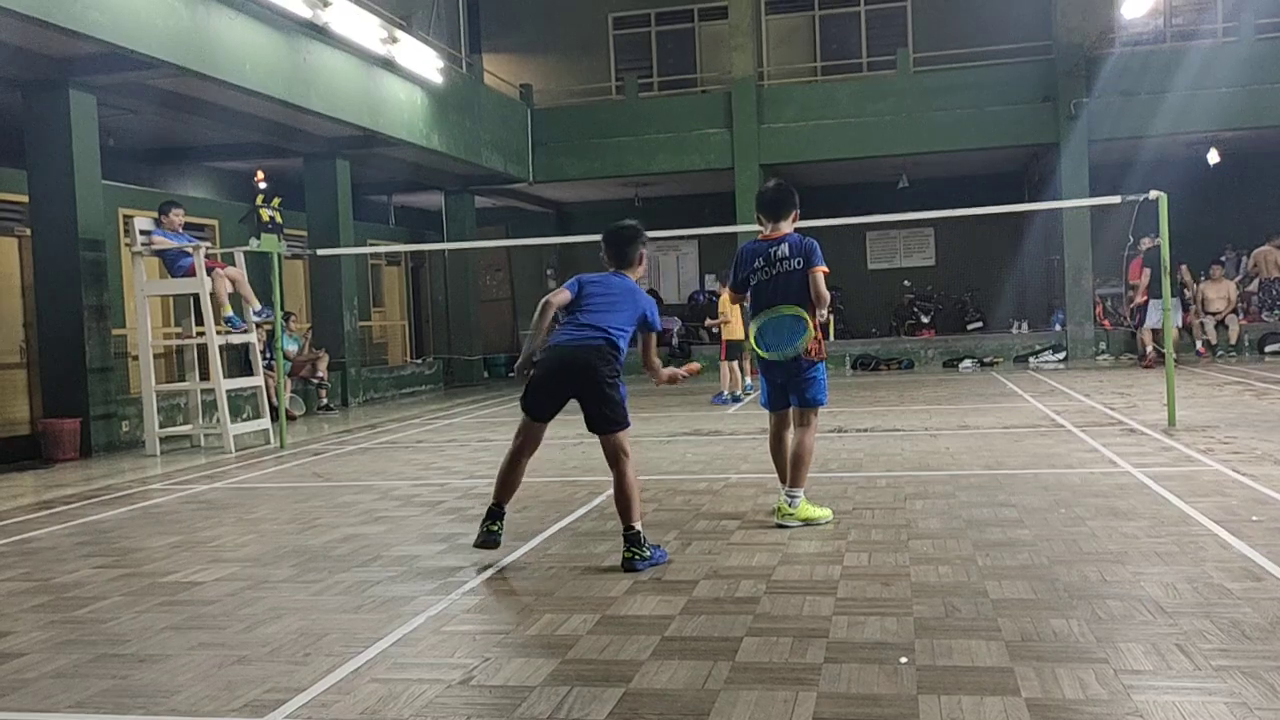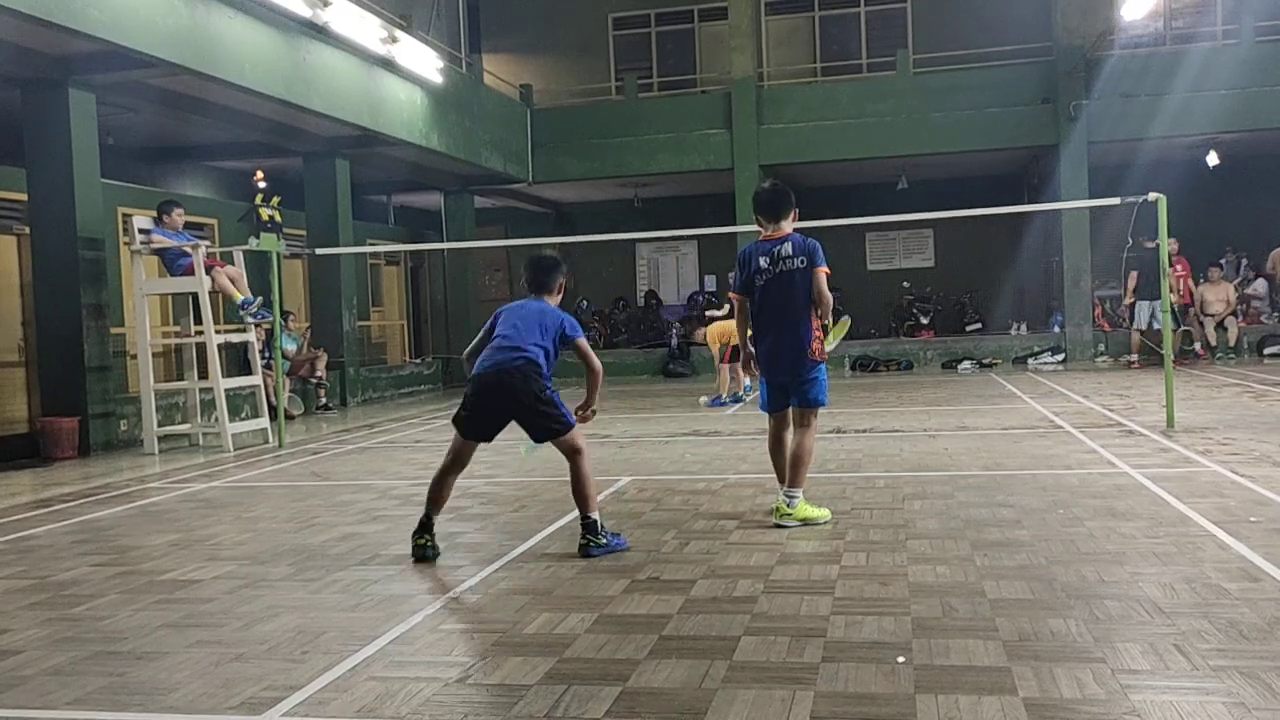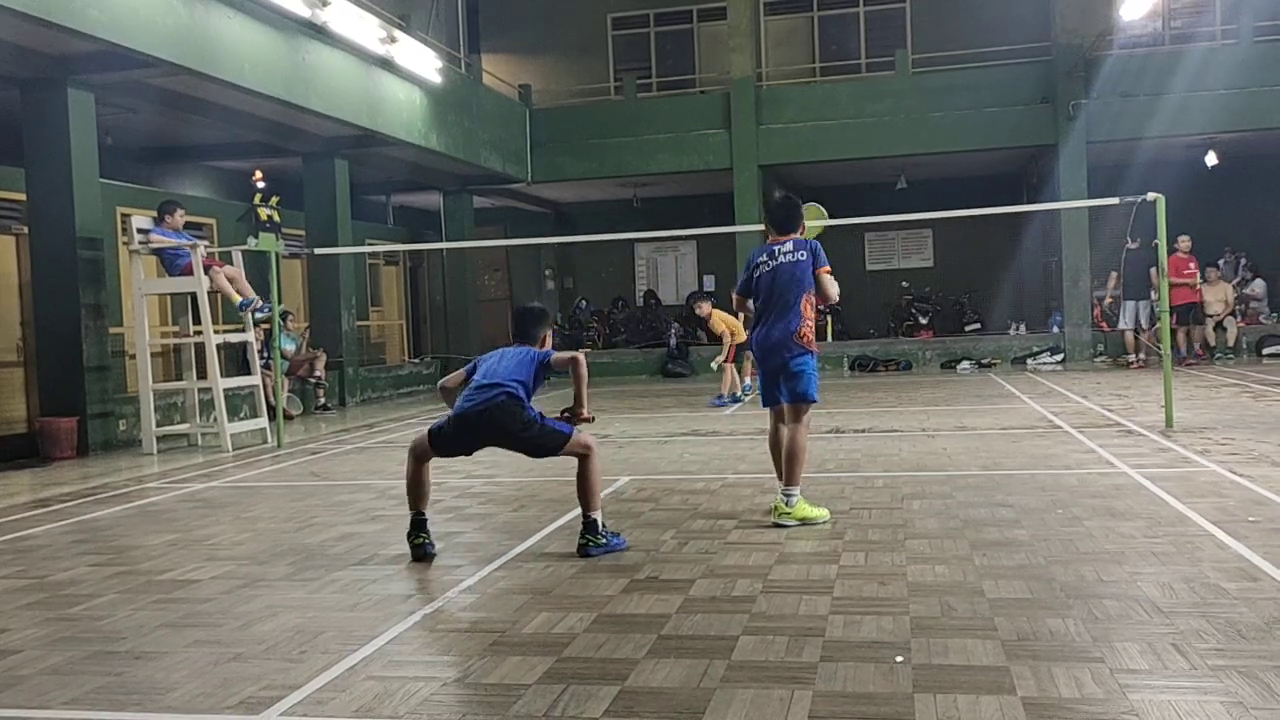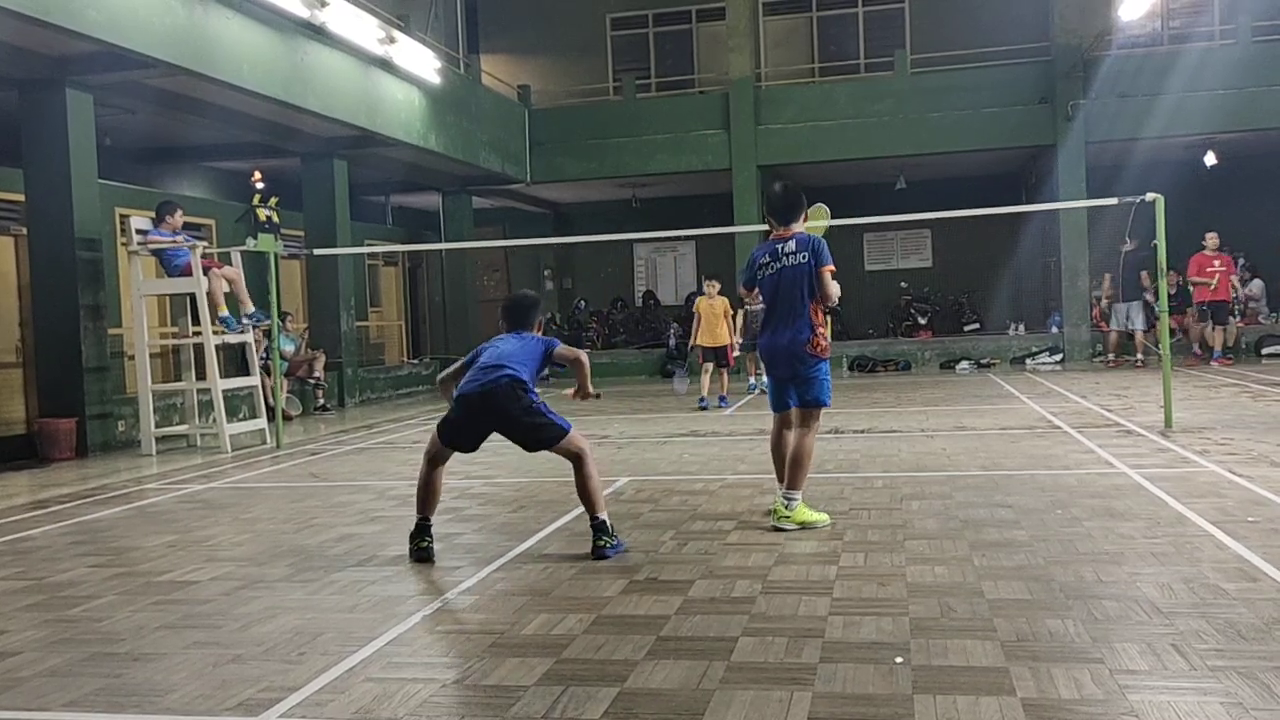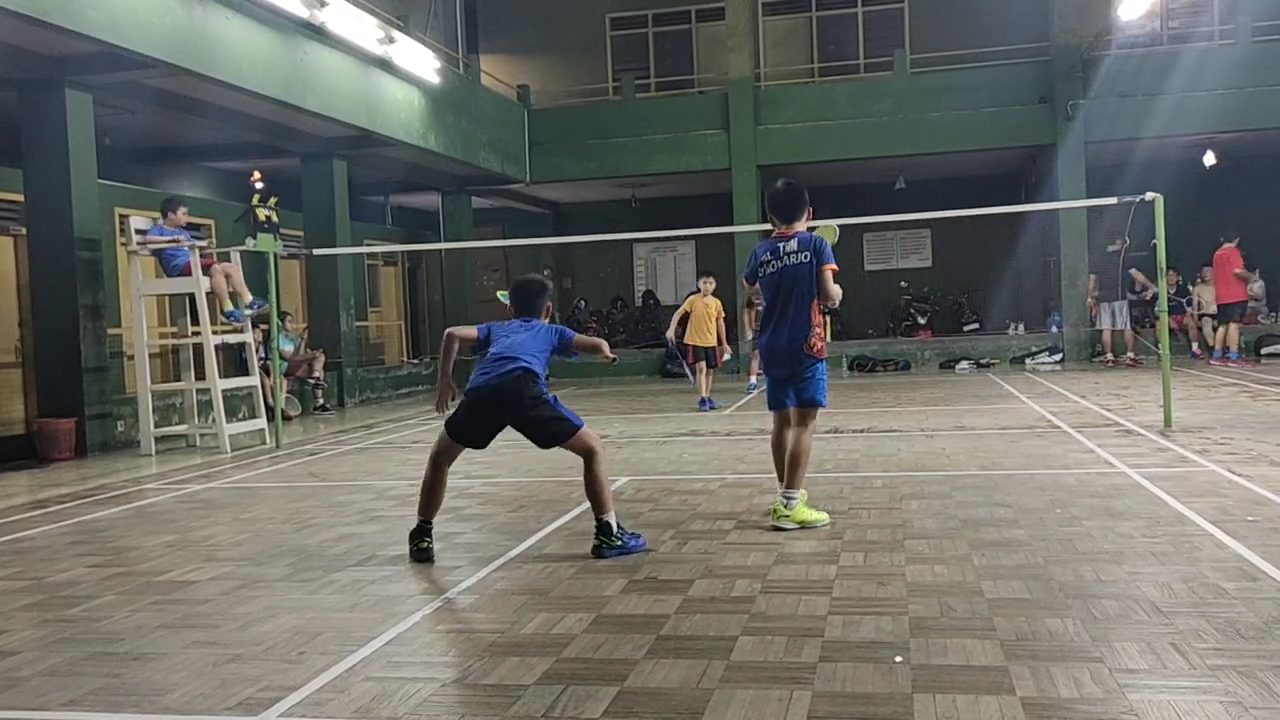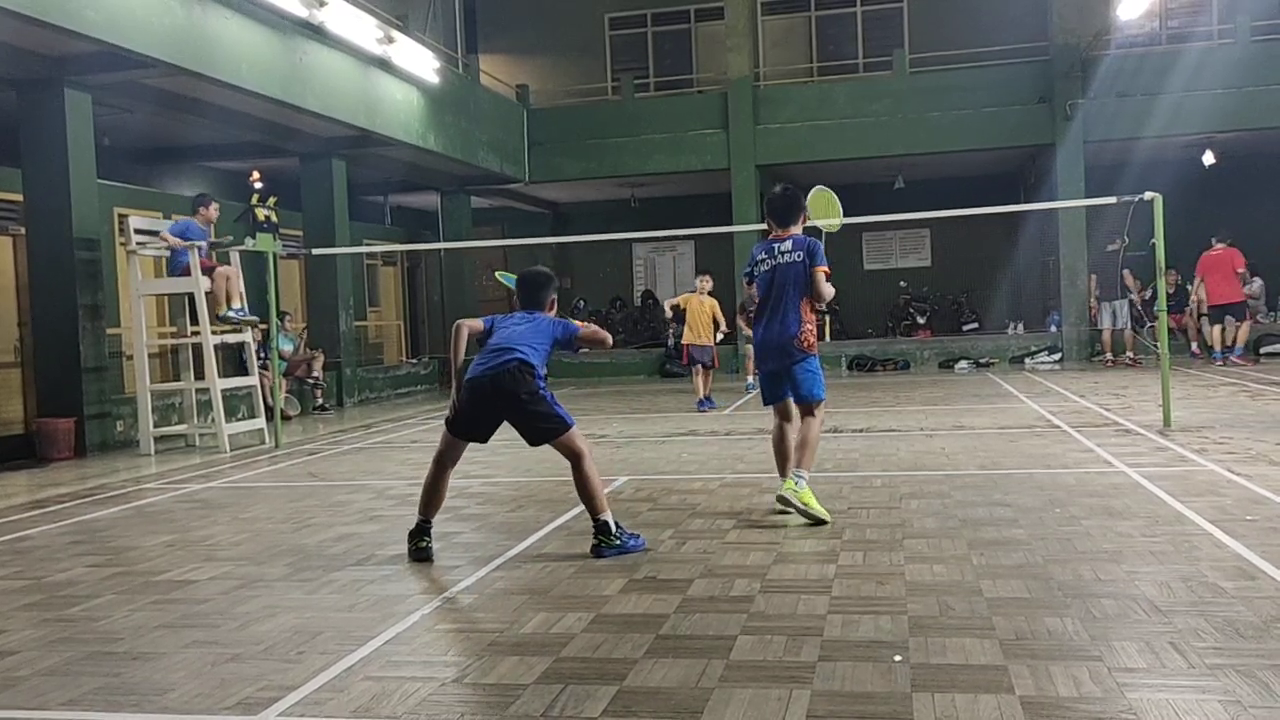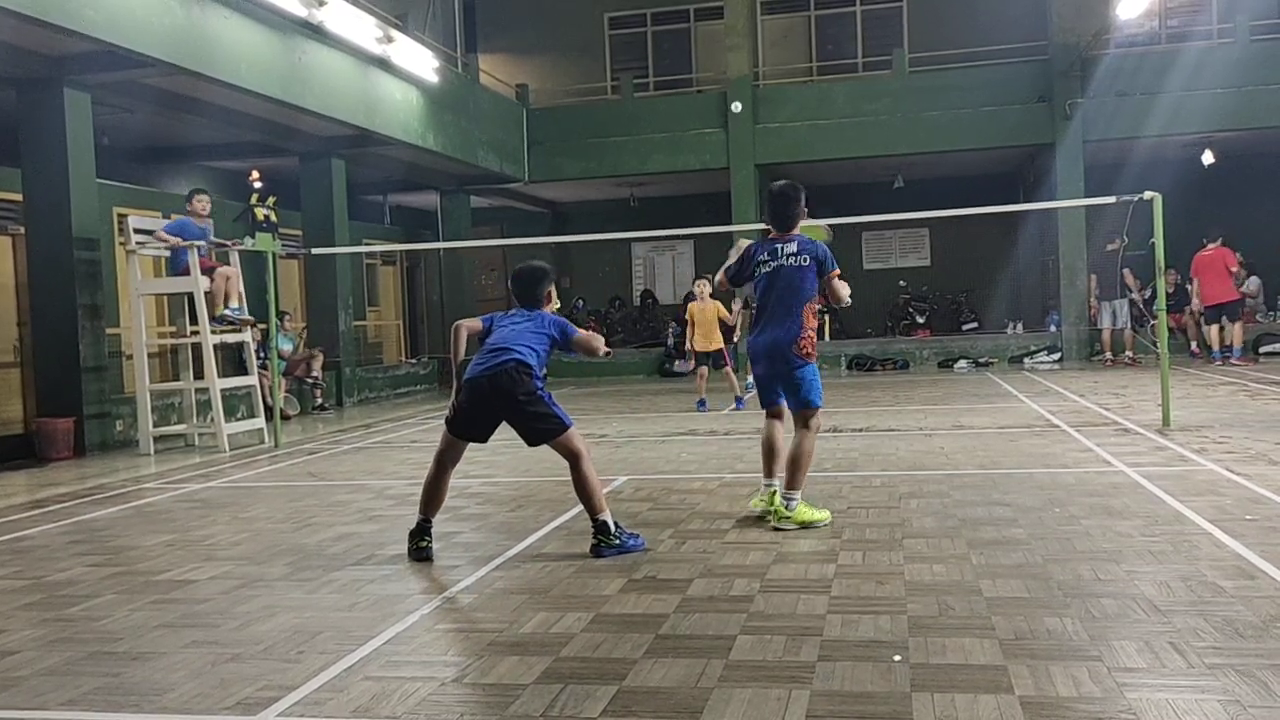
dt=0.7s
person 1, frame 1
left shoulder: (747, 253)
right shoulder: (806, 246)
left elbow: (734, 298)
right elbow: (820, 295)
right wrist: (823, 310)
right hip: (803, 347)
left knee: (779, 422)
right knee: (805, 422)
left ankle: (788, 496)
right ankle: (793, 503)
person 1, frame 2
left shoulder: (748, 255)
right shoulder: (808, 247)
left elbow: (741, 309)
right elbow: (822, 295)
left wrist: (746, 347)
right wrist: (826, 317)
left hip: (768, 353)
right hip: (804, 348)
left knee: (778, 423)
right knee: (804, 424)
left ankle: (785, 496)
right ankle: (792, 504)
person 1, frame 3
left shoulder: (756, 257)
right shoulder: (811, 248)
left elbow: (739, 304)
right elbow: (828, 295)
right wrist: (834, 287)
left hip: (763, 344)
right hip: (796, 341)
left knee: (778, 418)
right knee: (798, 418)
left ankle: (785, 495)
right ankle: (790, 503)
person 1, frame 4
left shoulder: (760, 253)
right shoulder: (814, 244)
left elbow: (747, 292)
right elbow: (828, 296)
right wrist: (836, 291)
left hip: (773, 347)
right hip: (807, 345)
left knee: (783, 421)
right knee: (806, 424)
left ankle: (785, 493)
right ankle: (790, 507)
person 1, frame 5
left shoulder: (762, 250)
right shoulder: (816, 244)
left elbow: (750, 287)
right elbow: (827, 295)
right wrist: (838, 293)
left hip: (771, 347)
right hip: (805, 345)
left knee: (782, 420)
right knee: (804, 422)
left ankle: (786, 491)
right ankle: (789, 505)
person 1, frame 6
left shoulder: (759, 252)
right shoulder: (810, 246)
left elbow: (751, 294)
right elbow: (820, 295)
right wrist: (830, 292)
left hip: (765, 344)
right hip: (797, 341)
left knee: (783, 415)
right knee: (812, 412)
left ankle: (787, 485)
right ankle: (797, 484)
person 1, frame 7
left shoulder: (754, 251)
right shoulder: (816, 250)
left elbow: (722, 282)
right elbow: (839, 298)
left wrist: (735, 253)
right wrist: (844, 289)
left hip: (760, 348)
right hip: (795, 348)
left knee: (774, 415)
right knee: (808, 423)
left ankle: (767, 493)
right ankle: (789, 506)
person 2, frame 1
left shoulder: (584, 281)
right shoulder: (645, 301)
left elbow: (549, 303)
right elbow: (650, 363)
left wrist: (527, 353)
right wrist: (667, 375)
left hip: (556, 357)
right hip: (599, 363)
left knee: (523, 446)
right knee: (620, 459)
left ankle: (492, 522)
right ankle: (635, 545)
person 2, frame 2
left shoulder: (505, 310)
right shoulder: (562, 319)
left elbow: (469, 356)
right elbow: (594, 365)
right wrist: (590, 404)
left hip: (485, 380)
right hip: (526, 379)
left knee: (455, 460)
right knee: (576, 450)
left ankle: (424, 534)
right ankle: (593, 533)
person 2, frame 3
left shoulder: (488, 357)
right shoulder: (540, 355)
left elbow: (445, 386)
right elbow: (576, 359)
right wrist: (580, 407)
left hip: (466, 416)
right hip: (509, 414)
left knee: (417, 452)
right knee: (587, 448)
left ankle: (418, 534)
right ankle: (593, 532)
person 2, frame 4
left shoulder: (489, 345)
right shoulder: (542, 343)
left elbow: (444, 379)
right elbow: (578, 358)
left wrist: (458, 406)
right wrist: (585, 387)
left hip: (469, 399)
right hip: (512, 397)
left knee: (434, 458)
right knee: (581, 451)
left ankle: (421, 538)
right ankle: (604, 535)
person 2, frame 5
left shoulder: (495, 328)
right shoulder: (552, 331)
left elbow: (453, 334)
right elbow: (599, 346)
left wrist: (444, 380)
right wrist: (605, 352)
left hip: (480, 393)
right hip: (524, 390)
left knee: (439, 459)
right knee: (593, 449)
left ankle: (421, 537)
right ankle: (608, 534)
person 2, frame 6
left shoulder: (500, 320)
right shoulder: (555, 325)
left elbow: (462, 326)
right elbow: (605, 340)
left wrist: (457, 379)
right wrist: (592, 330)
left hip: (478, 383)
right hip: (518, 381)
left knee: (444, 460)
right knee: (579, 452)
left ankle: (420, 536)
right ankle: (607, 533)
person 2, frame 7
left shoulder: (500, 318)
right shoulder: (554, 322)
left elbow: (461, 327)
right elbow: (595, 349)
left wrist: (458, 379)
right wrist: (597, 339)
left hip: (476, 383)
right hip: (517, 381)
left knee: (444, 459)
right knee: (577, 453)
left ankle: (421, 536)
right ankle: (606, 533)
